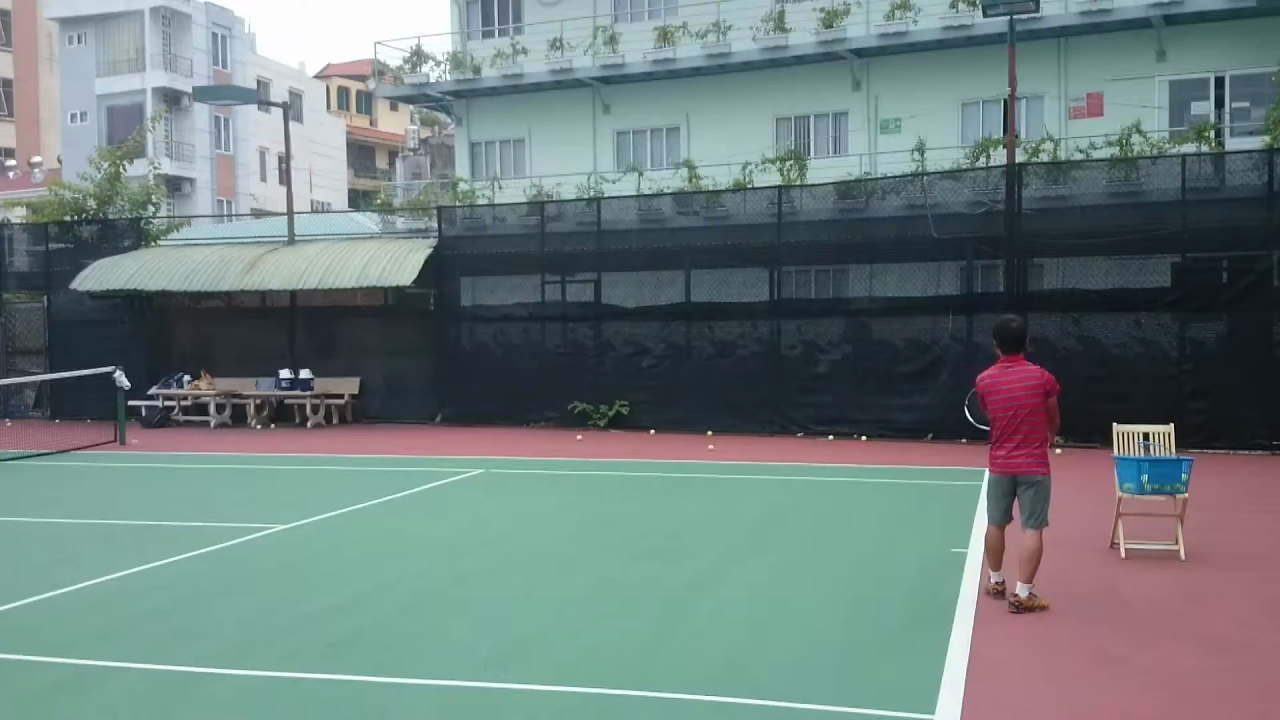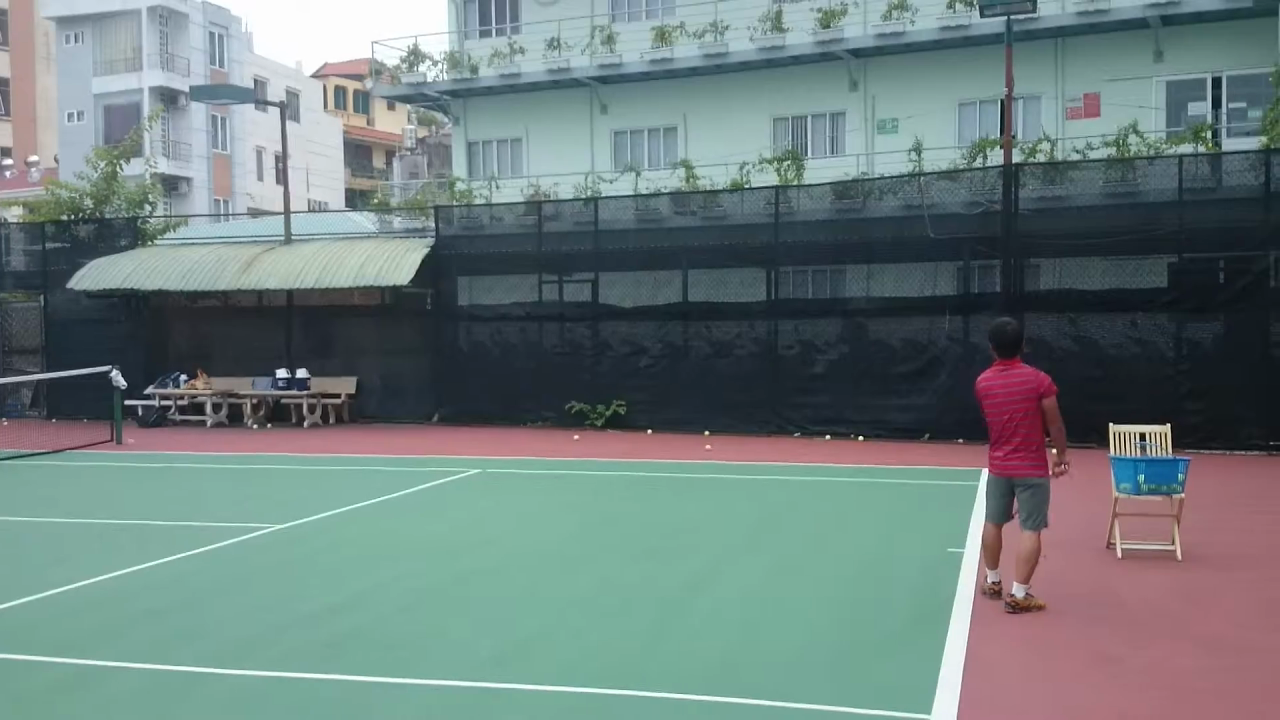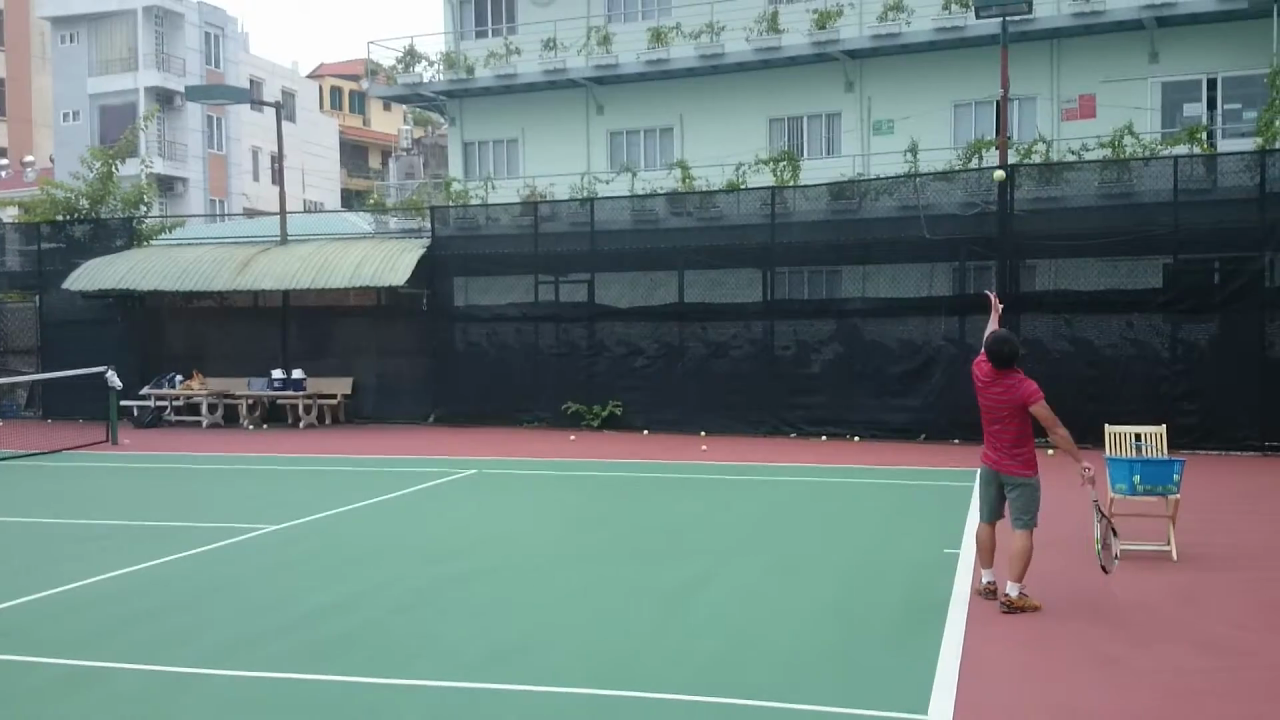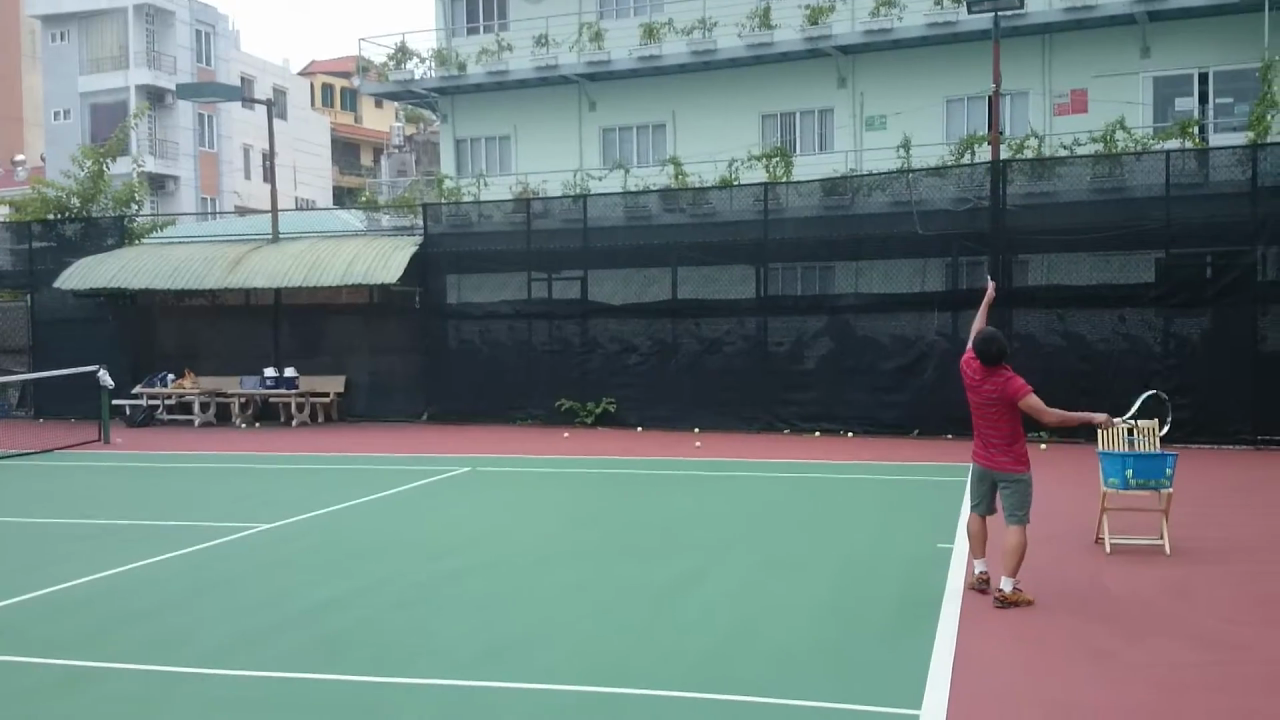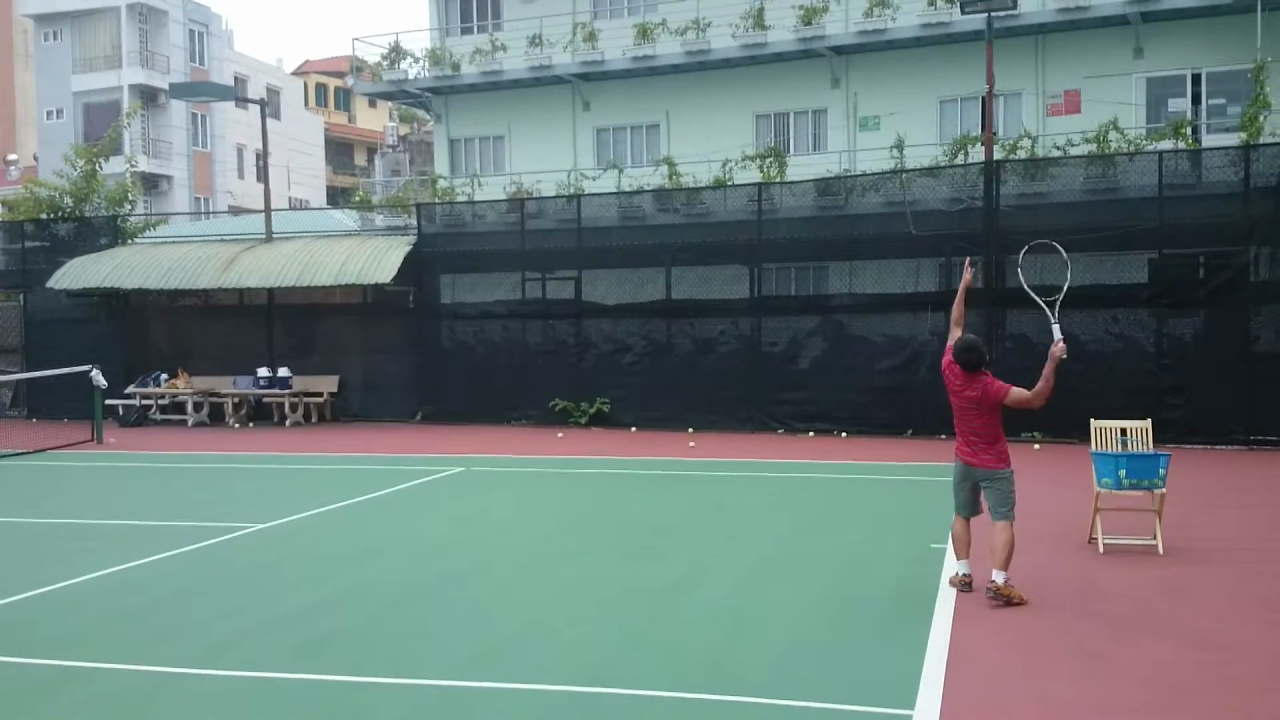
dt=0.3s
person 1, frame 1
left shoulder: (984, 380)
right shoulder: (1042, 378)
right elbow: (1053, 424)
left hip: (1000, 466)
right hip: (1034, 467)
left knee: (996, 524)
right knee: (1032, 529)
left ankle: (995, 583)
right ankle: (1022, 595)
person 1, frame 2
left shoulder: (983, 382)
right shoulder: (1039, 380)
right elbow: (1056, 427)
right wrist: (1061, 457)
left hip: (998, 467)
right hip: (1032, 469)
left knee: (993, 523)
right knee: (1031, 530)
left ankle: (992, 582)
right ankle: (1018, 595)
person 1, frame 3
left shoulder: (979, 372)
right shoulder: (1025, 389)
left elbow: (987, 341)
right elbow: (1055, 429)
left wrist: (994, 313)
right wrist: (1081, 461)
left hip: (990, 466)
right hip: (1021, 470)
left knee: (987, 522)
right knee: (1022, 529)
left ankle: (987, 582)
right ankle: (1013, 594)
person 1, frame 4
left shoulder: (968, 369)
right shoulder: (1012, 385)
left elbow: (974, 333)
right elbow: (1048, 416)
left wrist: (987, 298)
right wrist: (1091, 417)
left hip: (982, 462)
right hip: (1013, 467)
left knee: (977, 513)
right knee: (1015, 524)
left ankle: (980, 573)
right ankle: (1007, 589)
person 1, frame 5
left shoulder: (951, 373)
right shoulder: (994, 389)
left elbow: (955, 325)
right elbow: (1037, 399)
left wrist: (963, 285)
right wrist: (1052, 362)
left hip: (965, 463)
right hip: (996, 467)
left knee: (962, 517)
right knee: (1003, 522)
left ankle: (962, 573)
right ankle: (998, 582)
